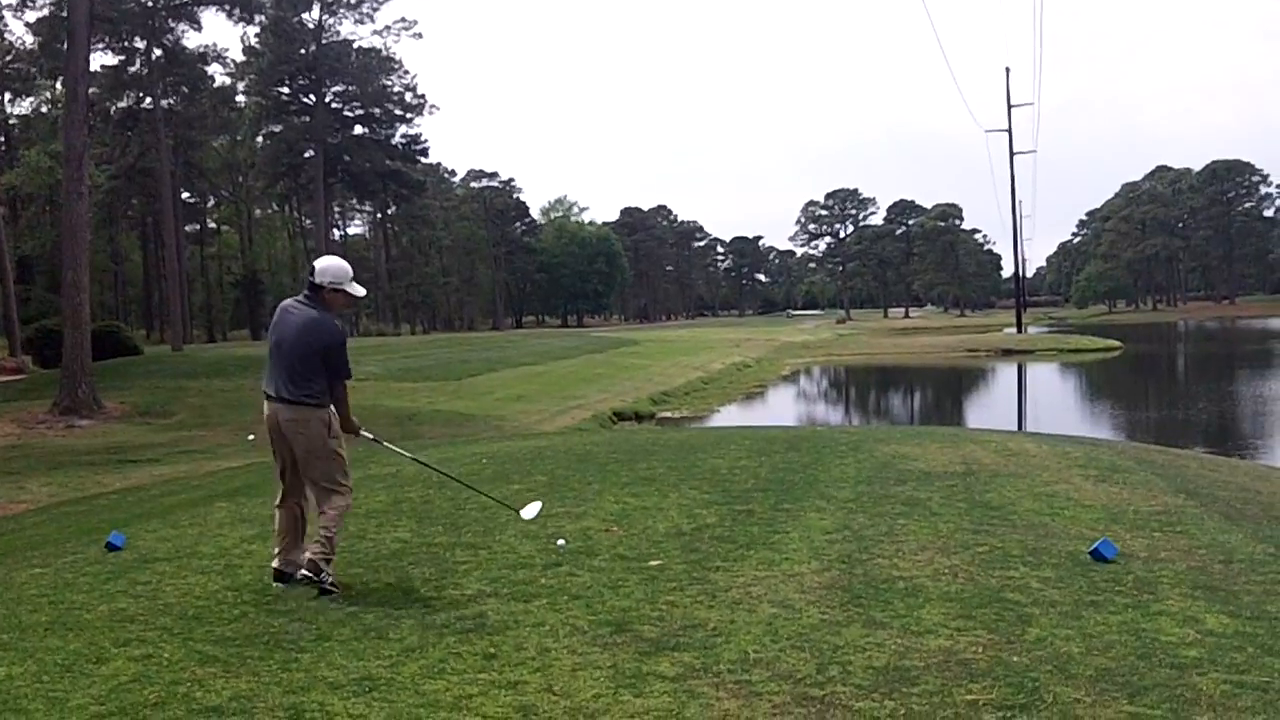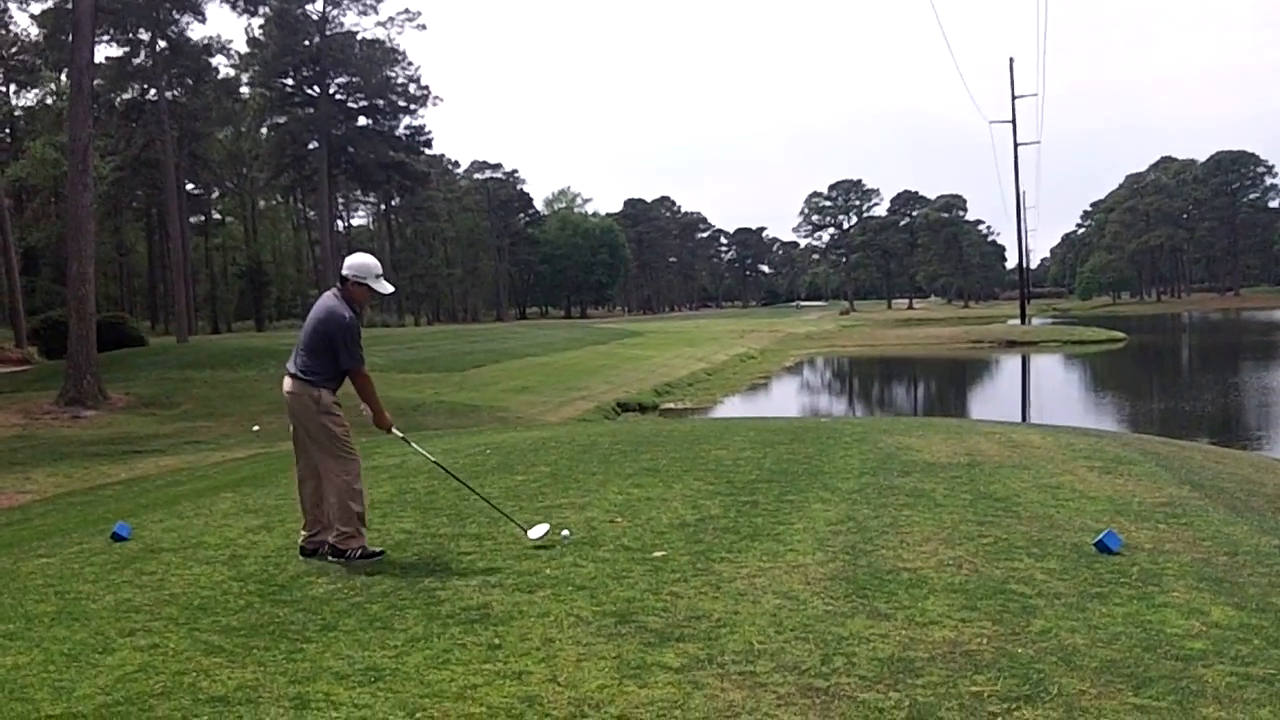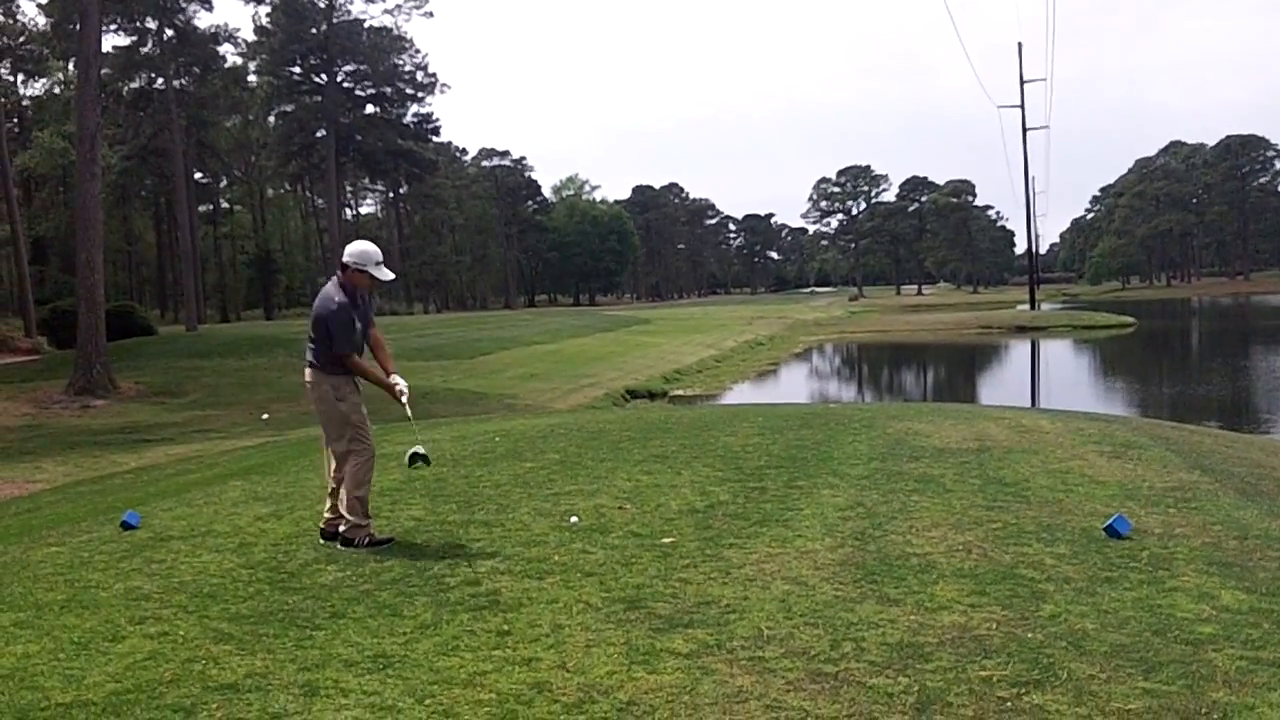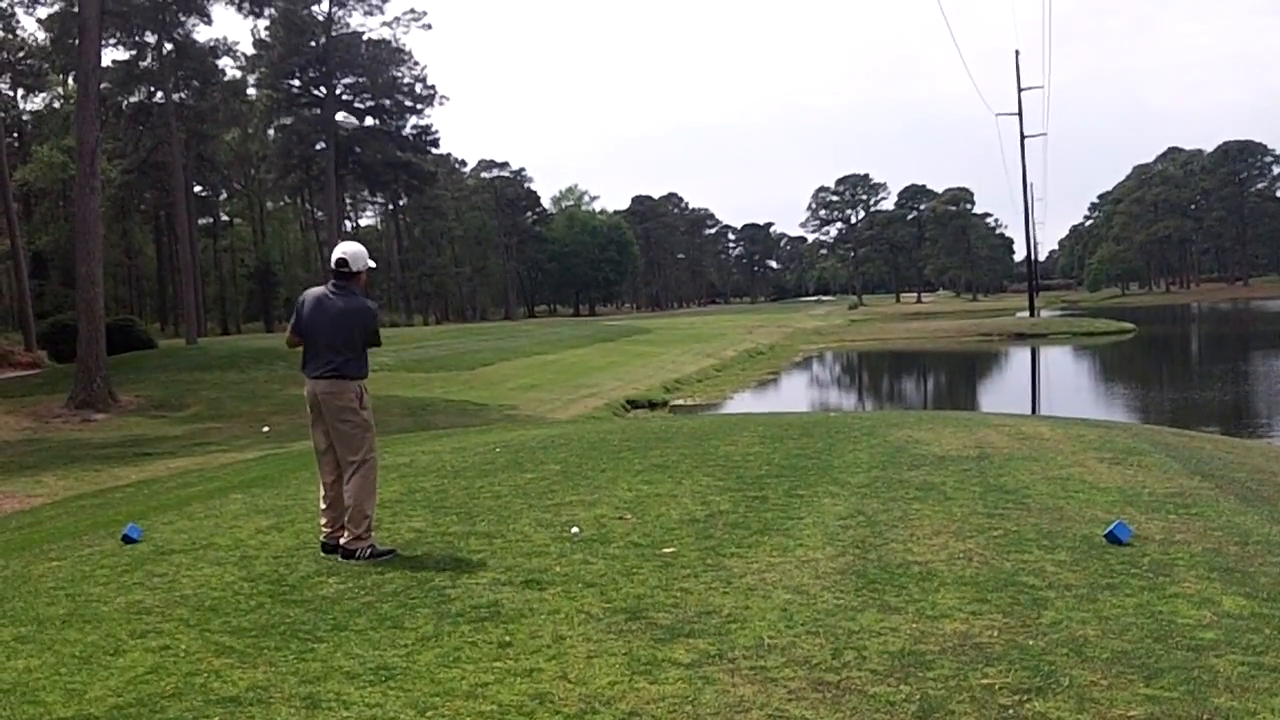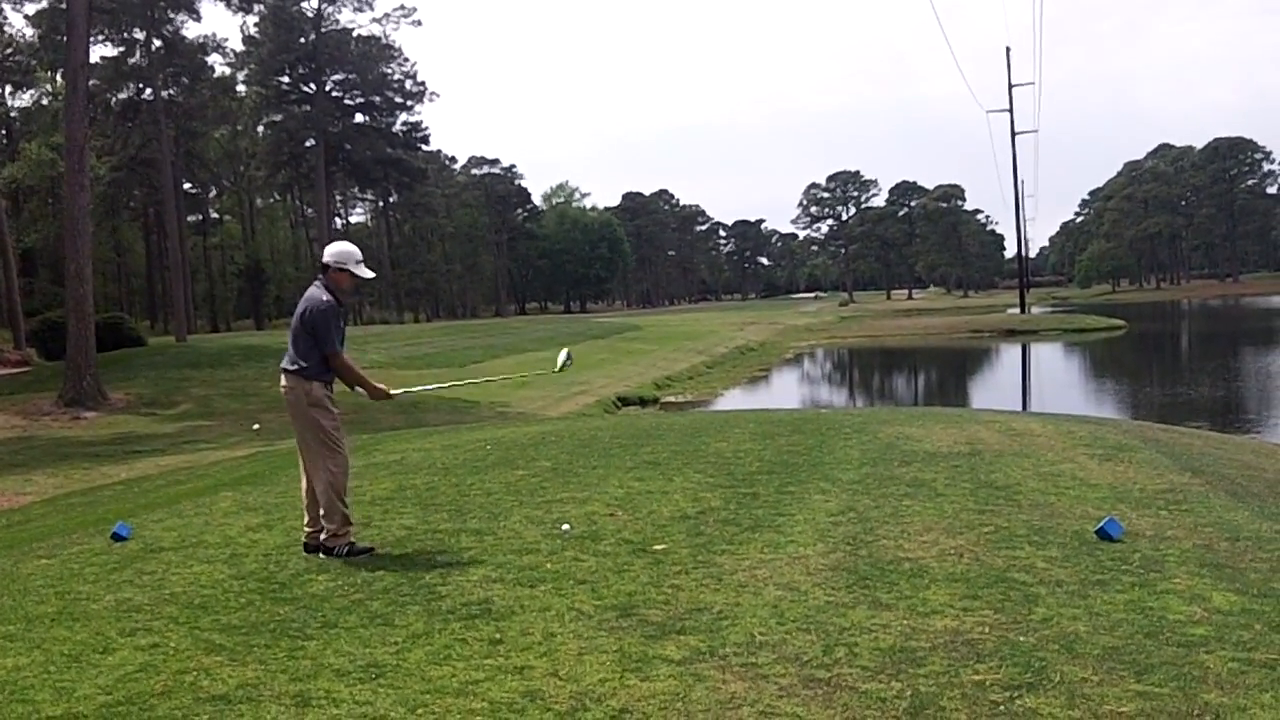
dt=1s
person 1, frame 1
left shoulder: (284, 310)
right shoulder: (330, 329)
right elbow: (338, 384)
right wrist: (346, 421)
left hip: (275, 410)
right hip: (309, 416)
left knee: (290, 492)
right knee: (335, 492)
left ankle: (285, 566)
right ankle: (316, 563)
person 1, frame 2
left shoulder: (331, 299)
right shoulder: (343, 318)
right elbow: (357, 372)
left wrist: (368, 403)
right wrist: (378, 412)
left hip: (299, 389)
right hip: (313, 395)
left knee: (312, 470)
right knee: (343, 467)
left ankle: (314, 540)
right ankle: (346, 543)
person 1, frame 3
left shoulder: (355, 294)
right shoulder: (337, 305)
left elbow: (374, 335)
right elbow: (348, 358)
left wrist: (393, 375)
right wrist: (385, 385)
left hip: (330, 379)
right hip: (332, 383)
left knee: (342, 454)
right knee: (357, 452)
left ankle: (333, 522)
right ankle: (354, 531)
person 1, frame 4
left shoulder: (309, 298)
right shoulder: (364, 309)
left elbow: (291, 341)
right elbow: (372, 343)
left hip: (314, 386)
right hip: (345, 390)
left knee: (329, 465)
right knee: (360, 464)
left ankle: (332, 534)
right ankle: (355, 542)
person 1, frame 5
left shoulder: (319, 296)
right shoulder: (324, 305)
right elbow: (335, 359)
left wrist: (357, 384)
right wrist: (370, 387)
left hip: (305, 384)
right hip: (308, 388)
left knee: (316, 463)
right knee: (331, 461)
left ankle: (316, 535)
right ankle: (335, 538)
